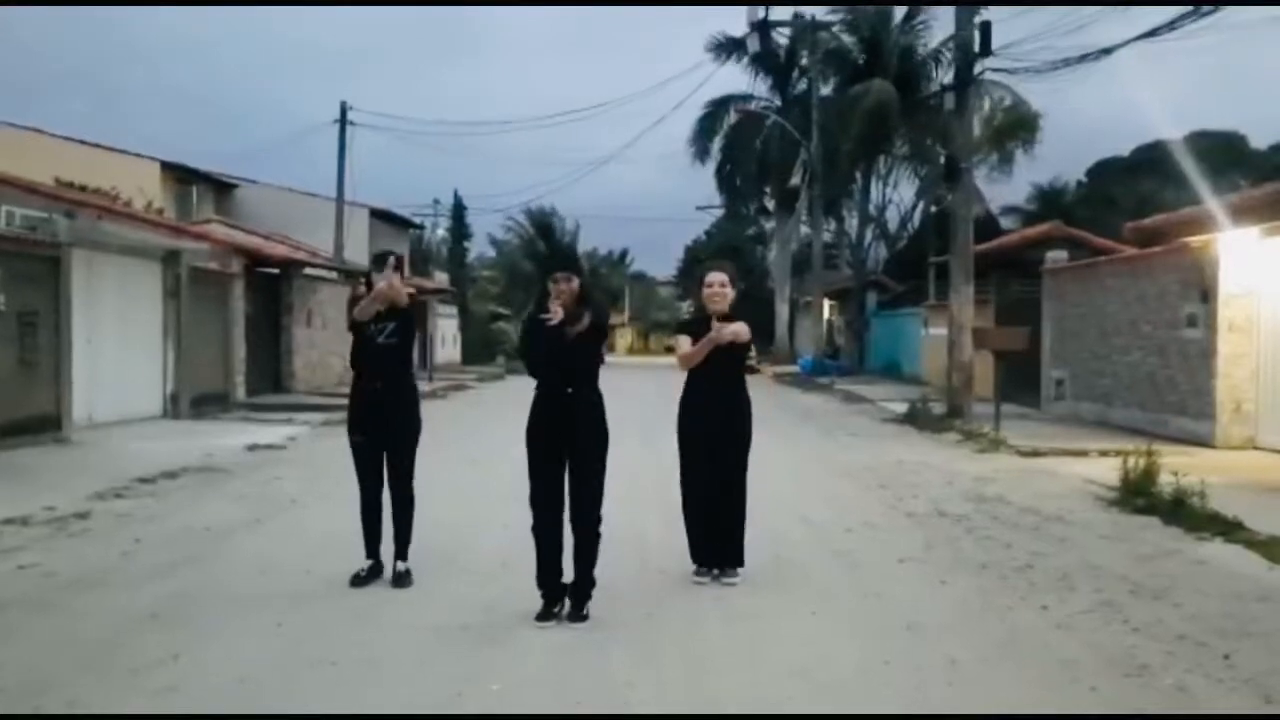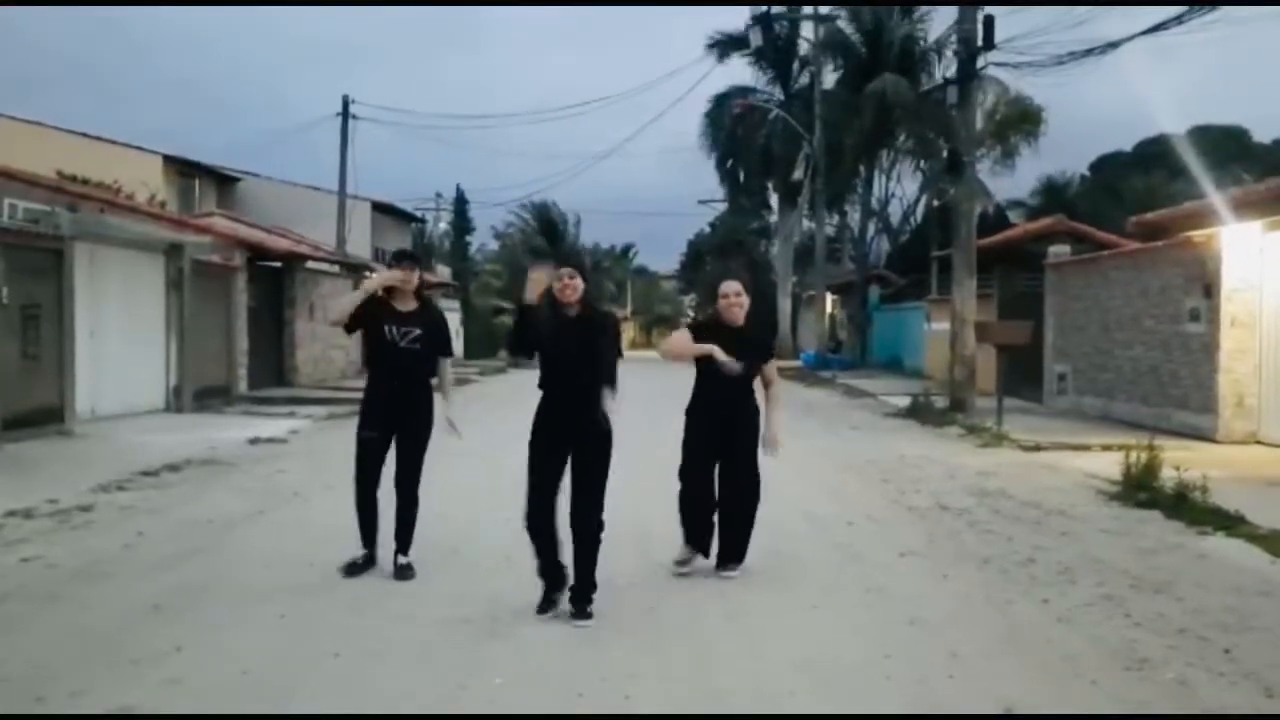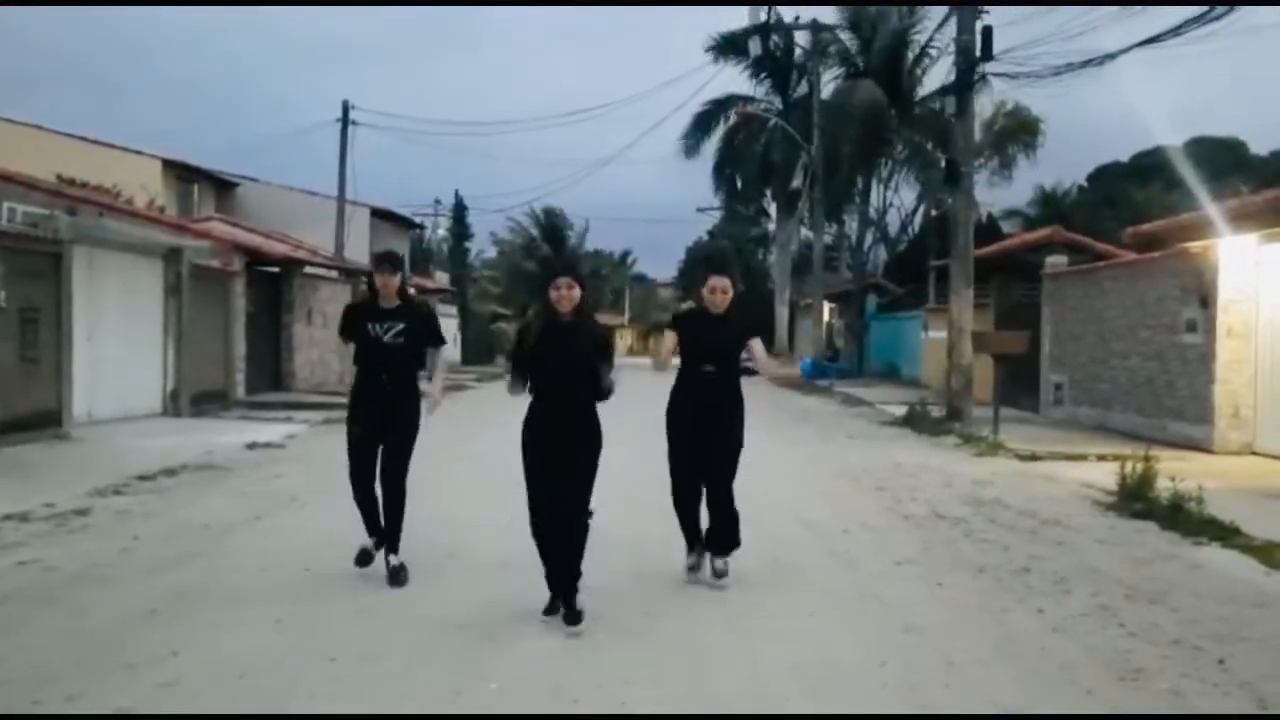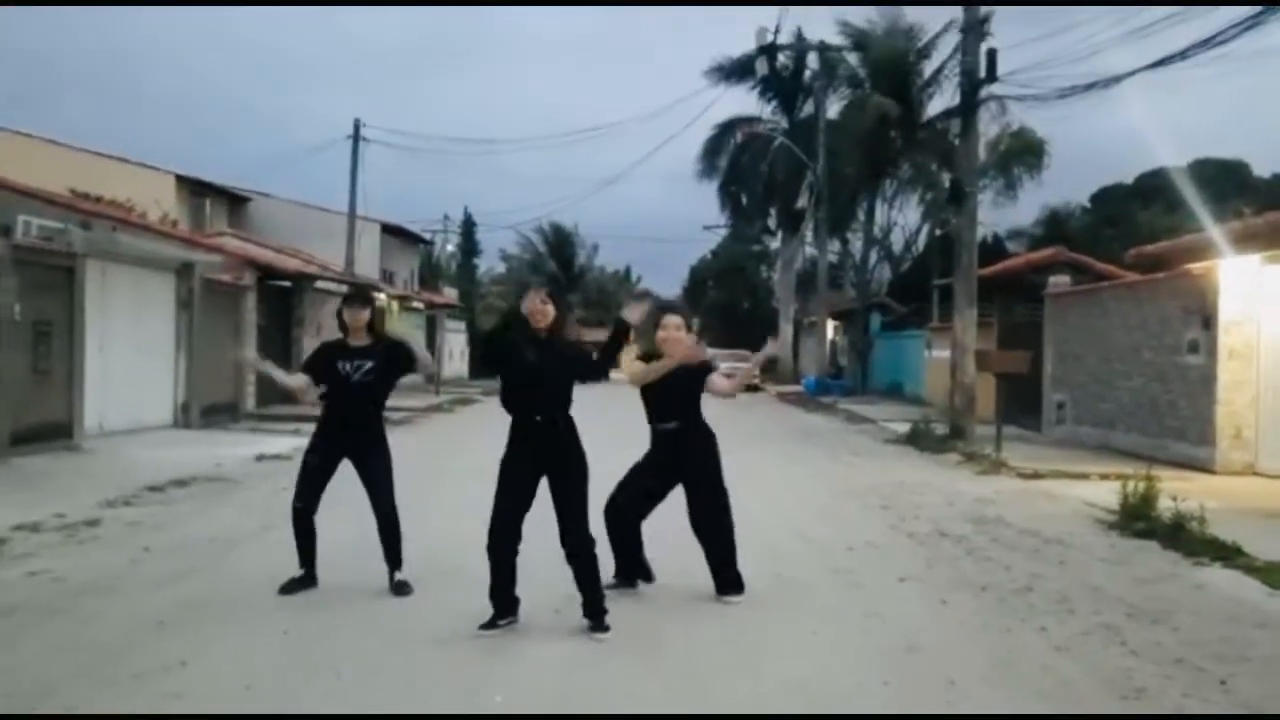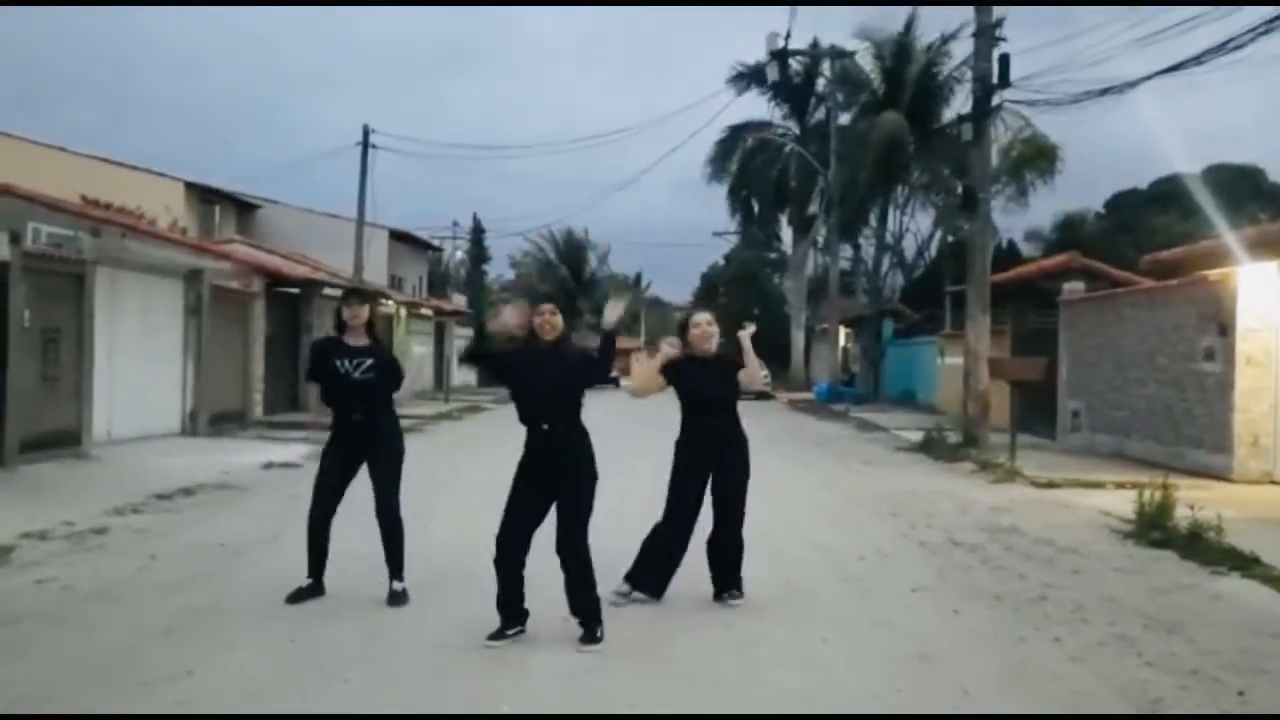
dt=1s
person 1, frame 1
left shoulder: (593, 315)
right shoulder: (537, 320)
left elbow: (592, 329)
right elbow: (534, 366)
left wrist: (565, 321)
right wrist: (564, 332)
left hip: (586, 414)
right hip: (547, 414)
left knee: (585, 509)
right knee: (545, 508)
left ankle: (581, 596)
right ankle: (551, 595)
person 1, frame 2
left shoulder: (603, 322)
right shoulder: (540, 321)
left elbow: (609, 361)
right elbow: (520, 349)
left wrist: (607, 391)
right wrist: (527, 303)
left hip: (591, 422)
right hip: (550, 418)
left knee: (587, 515)
right knee: (538, 511)
left ankle: (582, 597)
right ankle: (552, 581)
person 1, frame 3
left shoulder: (596, 334)
right shoulder: (531, 332)
left elbow: (602, 390)
right elbow: (519, 380)
left wrist: (606, 380)
right wrist: (516, 380)
left hip: (580, 431)
right hip: (540, 428)
left knee: (574, 513)
right knee: (542, 517)
left ankle: (570, 597)
right ankle: (558, 590)
person 1, frame 4
left shoulder: (570, 349)
right shoulder: (513, 346)
left elbow: (598, 369)
right elbow: (489, 353)
left wrist: (623, 326)
right wrist: (517, 315)
left hip: (563, 441)
right hip: (524, 441)
left knee: (576, 534)
right knee: (502, 533)
left ankle: (595, 611)
right ankle: (504, 608)
person 1, frame 5
left shoulder: (577, 358)
right shoulder: (518, 356)
left elbow: (601, 371)
right elbow: (471, 356)
left wrist: (608, 330)
right wrist: (496, 330)
left hip: (573, 454)
right hip: (536, 454)
left knee: (571, 542)
right knee: (510, 539)
left ankle: (591, 621)
right ankle: (512, 618)
person 2, frame 1
left shoulder: (405, 305)
right shoulder: (361, 301)
left elbow: (399, 296)
right elbow: (360, 315)
left wrist: (391, 288)
right wrist: (374, 294)
left hip: (401, 404)
right hip: (364, 404)
left knee: (401, 485)
right knee: (369, 488)
left ankle: (401, 560)
right ankle: (372, 560)
person 2, frame 2
left shoulder: (432, 316)
right shoulder: (374, 308)
left elbow: (443, 364)
right elbow: (336, 318)
left wrist: (446, 406)
right wrist: (369, 287)
left hip: (417, 405)
right hip: (378, 402)
left knee: (408, 483)
right knee: (366, 480)
left ankle: (402, 554)
right ankle: (367, 551)
person 2, frame 3
left shoulder: (419, 314)
right shoulder: (357, 311)
left elbow: (435, 352)
left wrist: (437, 383)
right wrist: (349, 372)
left hip: (404, 402)
right hip: (365, 401)
left knee: (394, 478)
right knee: (360, 477)
left ankle: (394, 553)
right ankle: (374, 537)
person 2, frame 4
left shoulder: (386, 348)
right shoulder: (328, 351)
left elbow: (426, 366)
right elbow: (301, 385)
left wrist: (409, 347)
right wrist: (264, 367)
left hip: (368, 436)
right hip: (328, 435)
left knee: (385, 506)
right knee: (302, 505)
left ankle: (396, 572)
right ankle: (307, 572)
person 2, frame 5
left shoulder: (382, 353)
right shoulder: (323, 349)
left elbow: (397, 390)
right elbow: (322, 392)
left hip: (382, 436)
right hip: (343, 436)
left knee: (387, 509)
right knee: (320, 510)
left ankle: (397, 581)
right ankle: (315, 580)
person 3, frame 1
left shoulder: (739, 326)
right shoulder: (690, 326)
left elbow: (741, 333)
right elbow: (684, 360)
left wrist: (727, 333)
right wrist: (711, 338)
left hip: (733, 411)
right hip: (695, 411)
left knee: (730, 484)
right knee: (697, 485)
left ankle: (729, 561)
right ankle: (703, 559)
person 3, frame 2
left shoulder: (758, 339)
right shoulder: (704, 329)
left elbow: (770, 382)
right elbow: (667, 350)
left wrist: (771, 422)
right wrist: (709, 349)
left hip: (743, 418)
right hip: (703, 416)
left knee: (743, 488)
right knee: (694, 484)
left ankle: (730, 556)
right ankle: (694, 545)
person 3, frame 3
left shoulder: (741, 325)
right shoulder: (684, 320)
left elbow: (762, 363)
right elbow: (662, 362)
left wrist: (782, 368)
right wrist: (662, 353)
left hip: (726, 408)
right hip: (686, 405)
left knee: (720, 481)
right knee: (685, 482)
left ankle: (720, 551)
right ankle: (695, 547)
person 3, frame 4
left shoulder: (699, 366)
right shoulder: (645, 362)
left elbow: (727, 389)
right elbow: (635, 377)
left wrist: (758, 360)
right wrist: (677, 359)
left hip: (698, 447)
right hip: (662, 450)
left knee: (710, 517)
right knee: (619, 509)
left ankle: (729, 583)
right ankle: (629, 574)
person 3, frame 5
left shoulder: (730, 362)
right shoulder: (679, 365)
left elbow: (754, 383)
right elbow: (637, 388)
left wrist: (746, 343)
right wrist: (659, 357)
left hip: (731, 447)
right hip: (692, 446)
left knee: (729, 518)
right knee: (678, 516)
left ankle: (729, 584)
right ankle: (639, 583)
